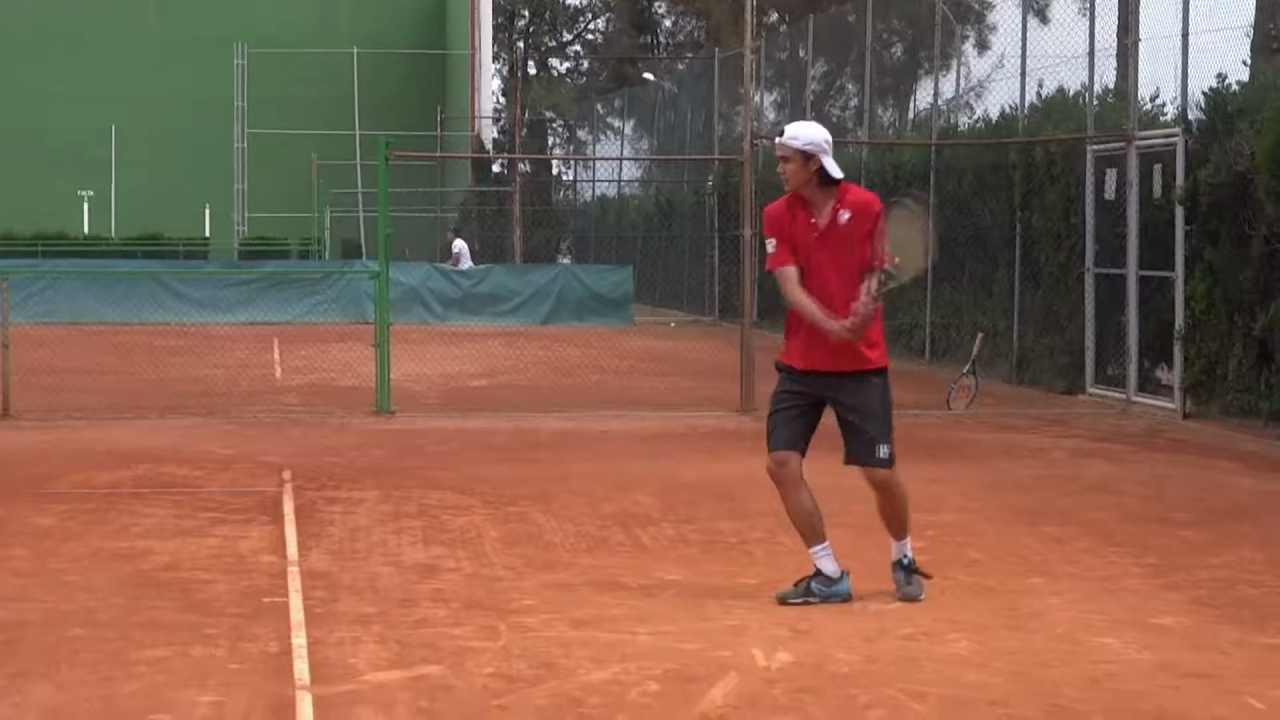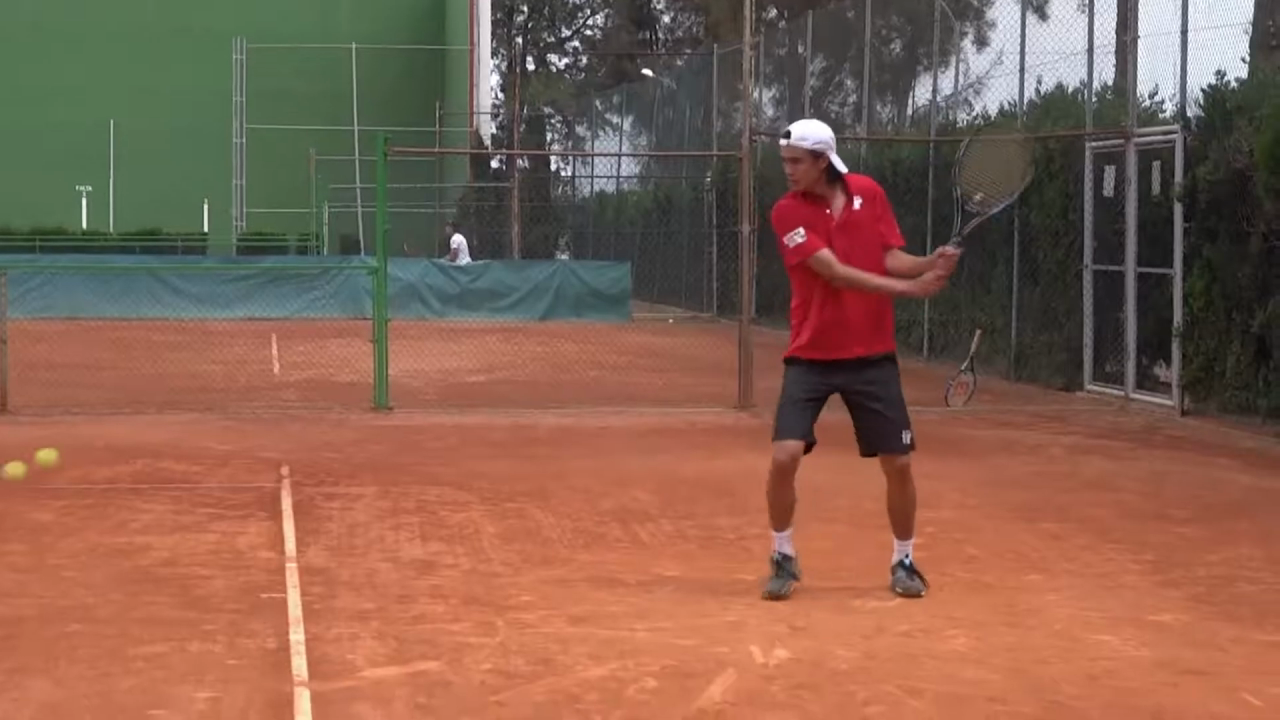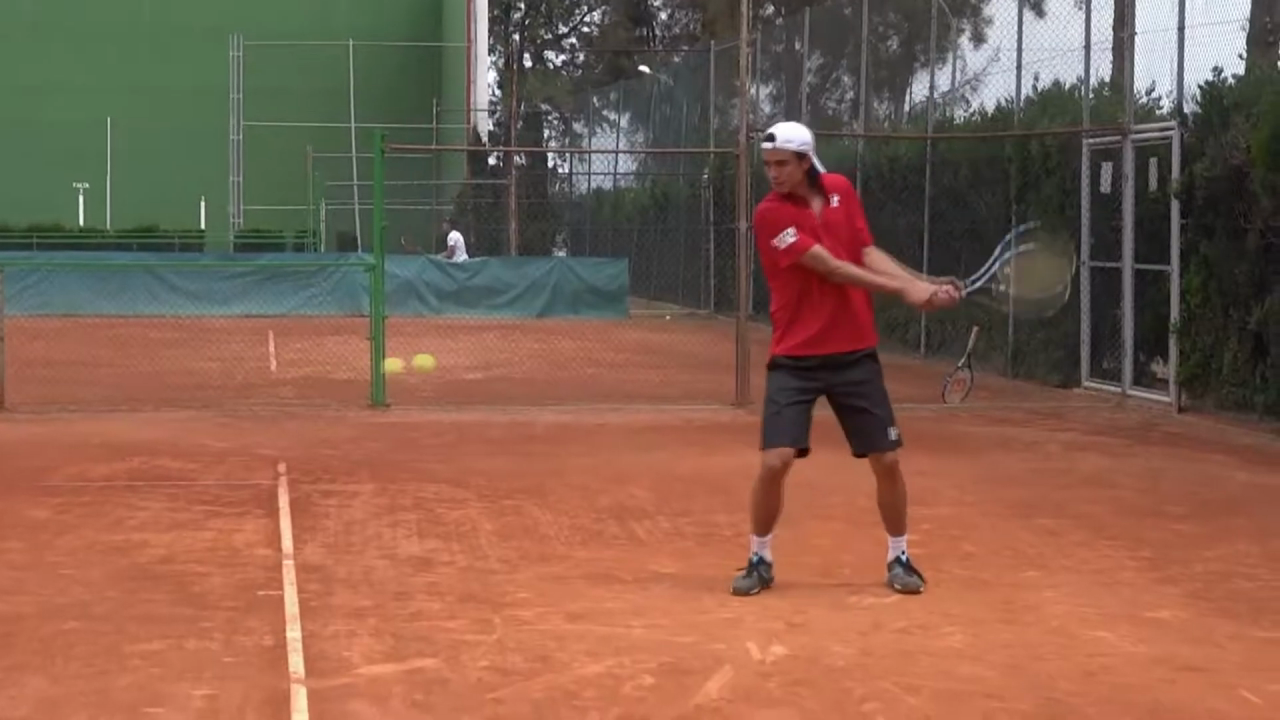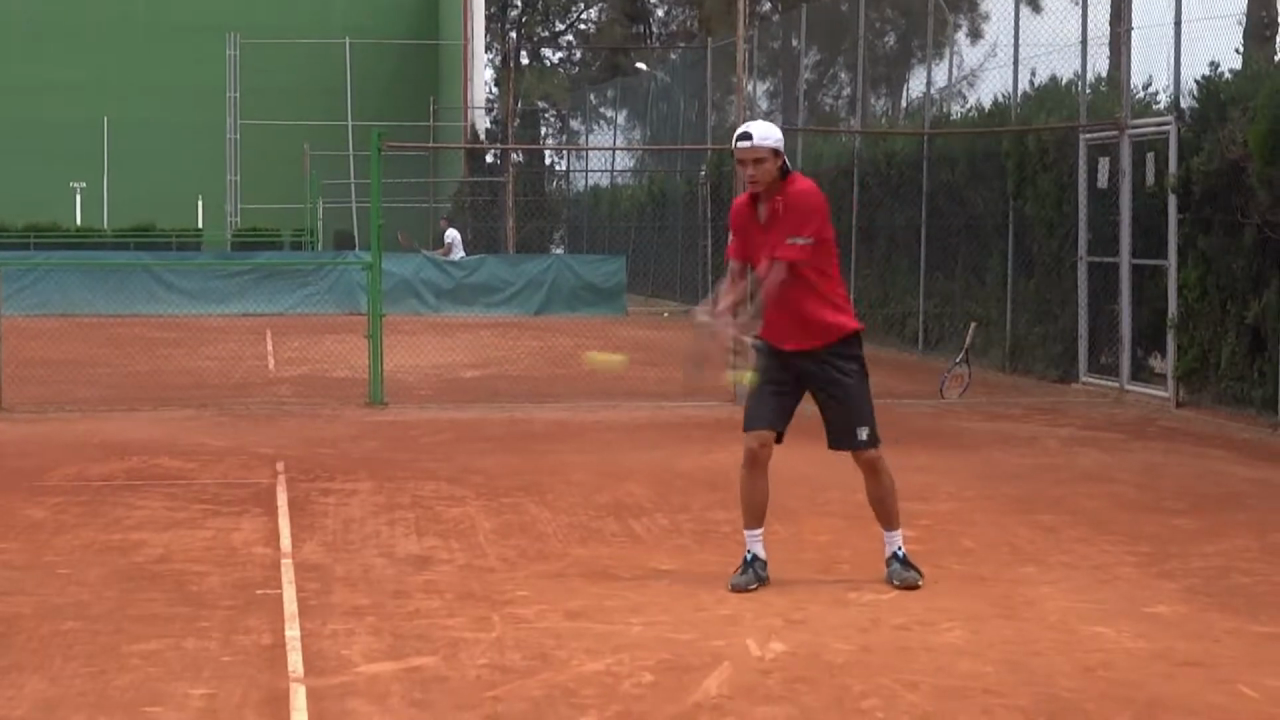
dt=0.2s
person 1, frame 1
left shoulder: (865, 205)
right shoulder: (777, 214)
left elbow: (874, 279)
right elbow: (790, 288)
left wrist: (865, 309)
right wrist: (830, 324)
left hip: (861, 364)
right hip: (800, 363)
left knee: (879, 473)
right knee: (781, 465)
left ankle: (903, 560)
right ankle: (829, 574)
person 1, frame 2
left shoulder: (869, 193)
right shoulder: (787, 211)
left elbow: (893, 259)
right elbow: (833, 272)
left wrist: (930, 264)
right wrist: (905, 288)
left hip: (871, 354)
right hip: (811, 356)
left knee: (898, 464)
right knee: (784, 457)
left ankle: (903, 560)
right ankle: (783, 557)
person 1, frame 3
left shoulder: (842, 190)
right shoulder: (769, 214)
left elbow: (867, 253)
right elbow: (831, 268)
left wrist: (923, 282)
right wrist: (905, 290)
left hip: (854, 352)
right hip: (795, 358)
left knee: (886, 460)
right knee: (775, 463)
left ankle: (898, 557)
right ankle: (759, 559)
person 1, frame 4
left shoulder: (805, 197)
right shoulder: (741, 210)
left elbow: (778, 274)
right elbow: (736, 276)
left wrist: (731, 313)
right wrist: (725, 302)
left hip: (831, 343)
right hip: (779, 345)
left knee: (868, 455)
right knee: (755, 447)
left ankle: (895, 552)
right ankle: (754, 556)
